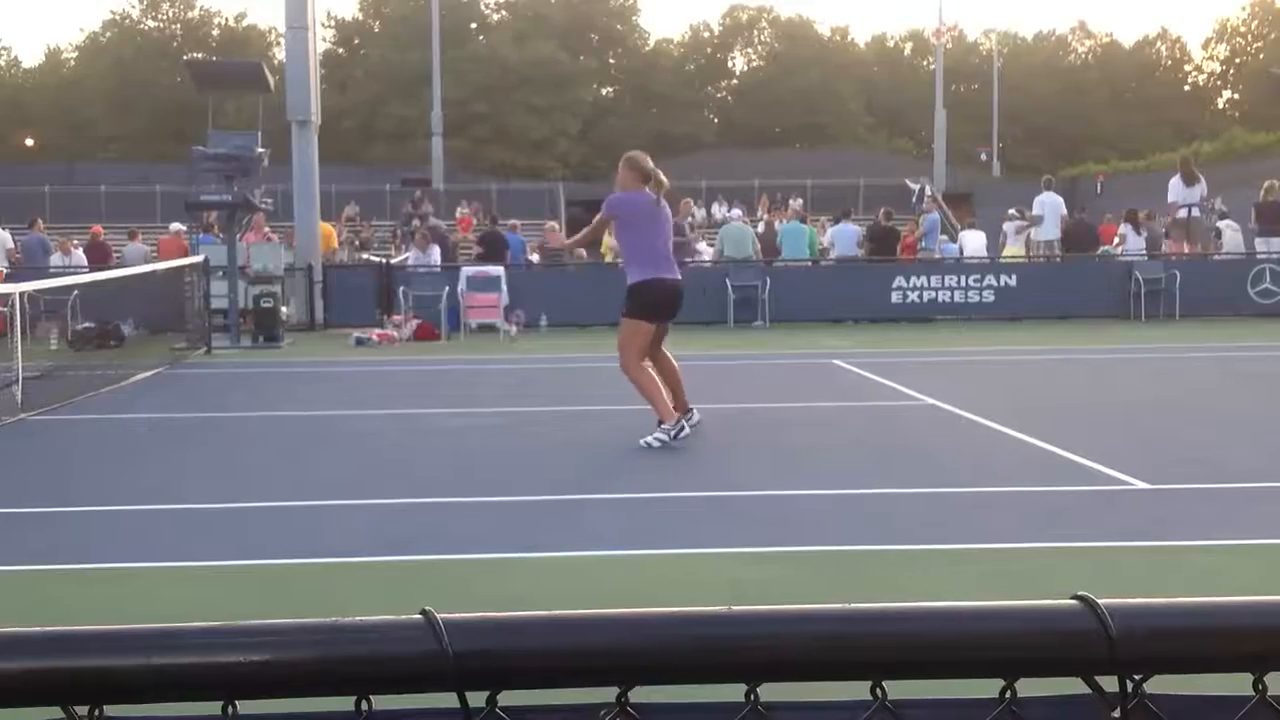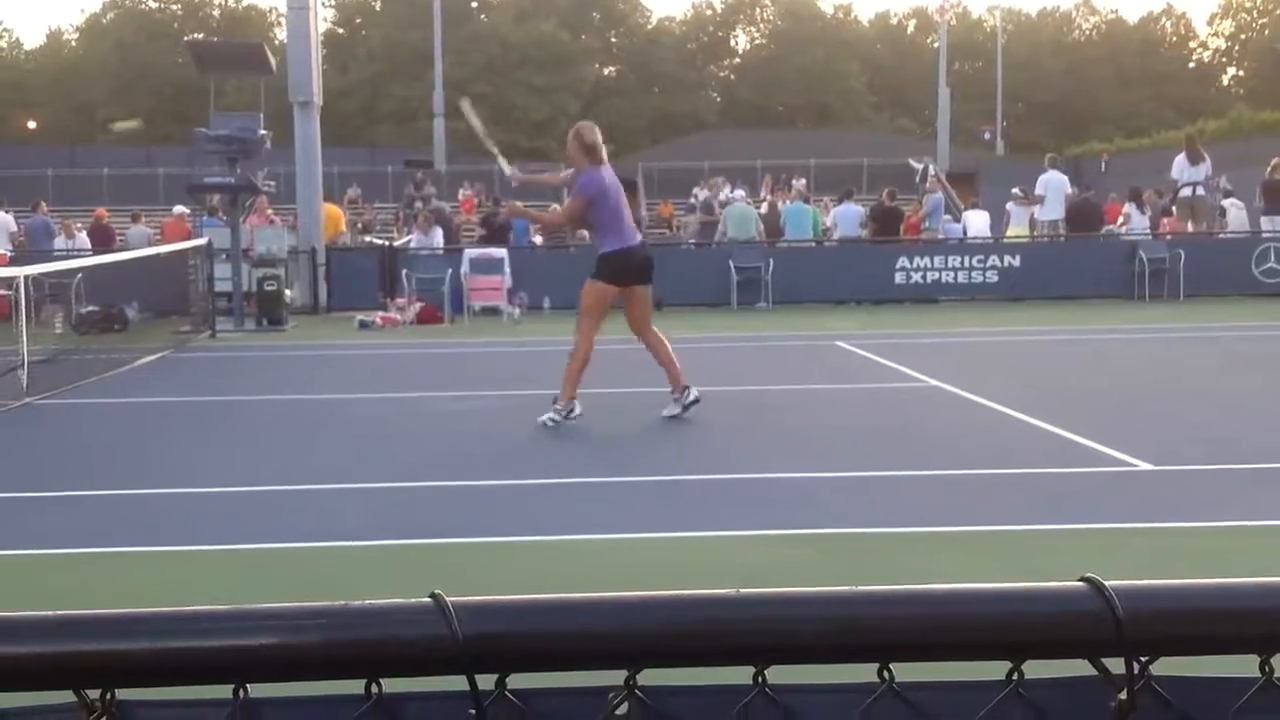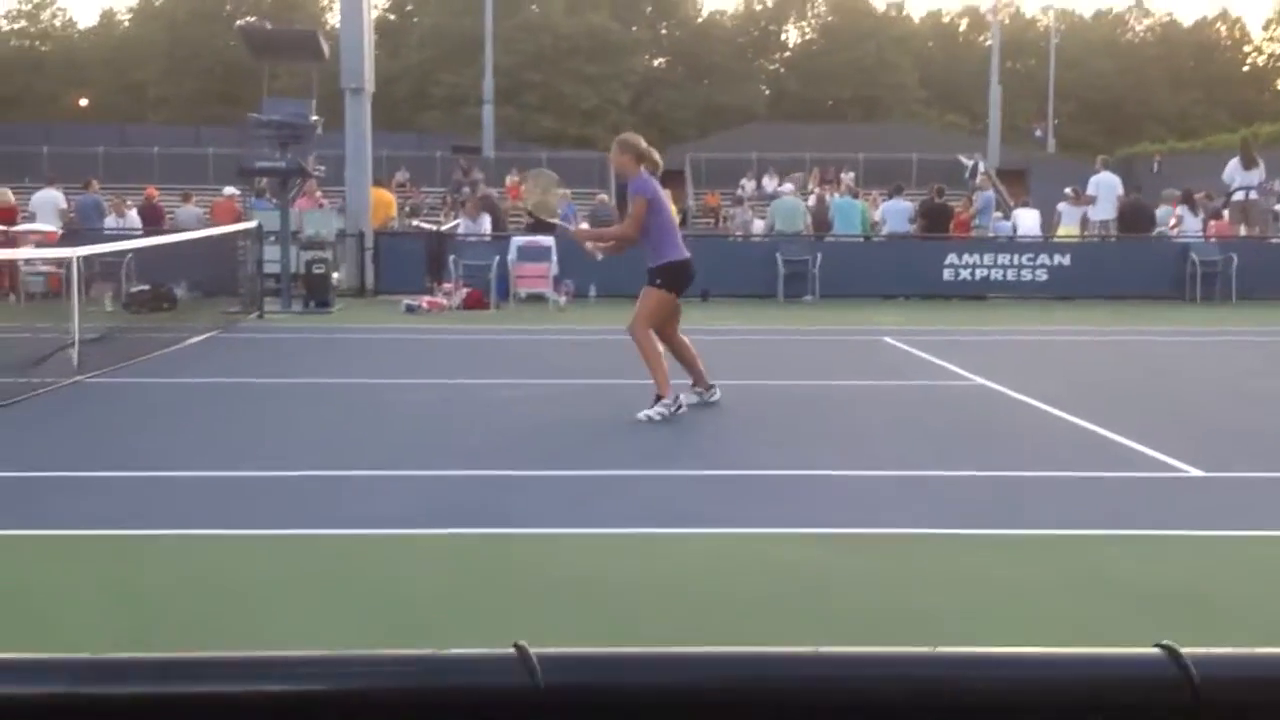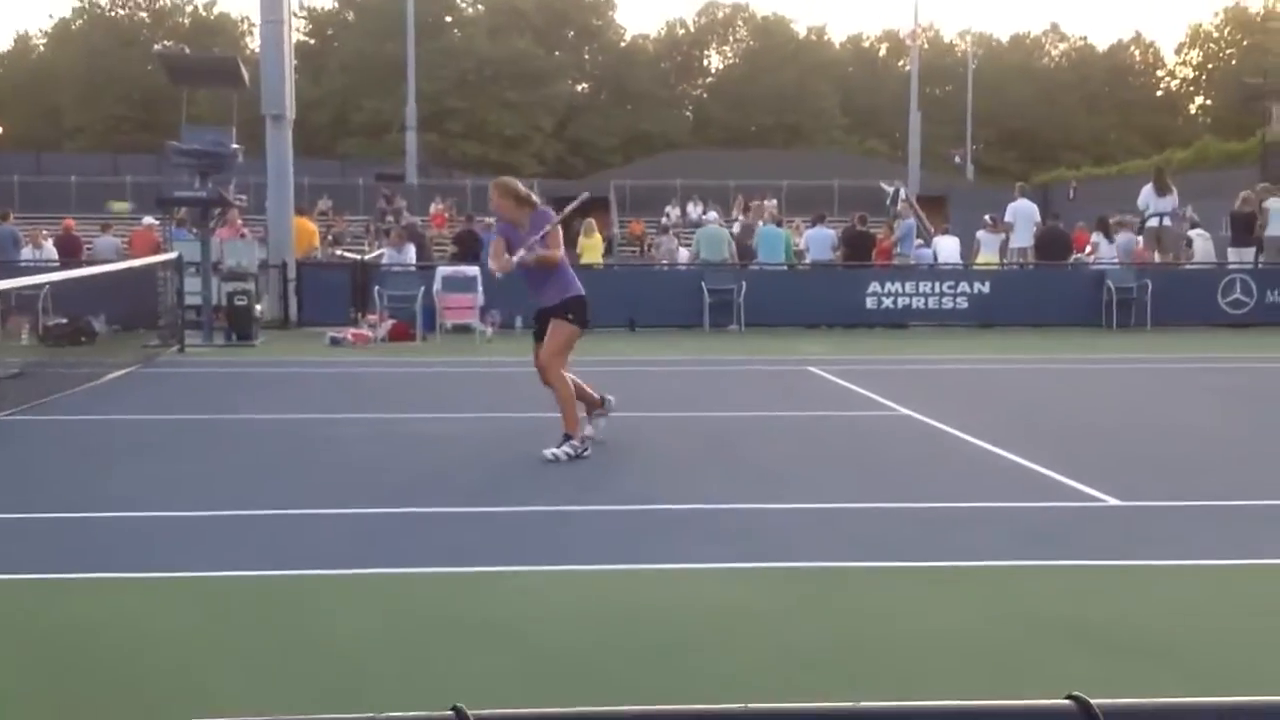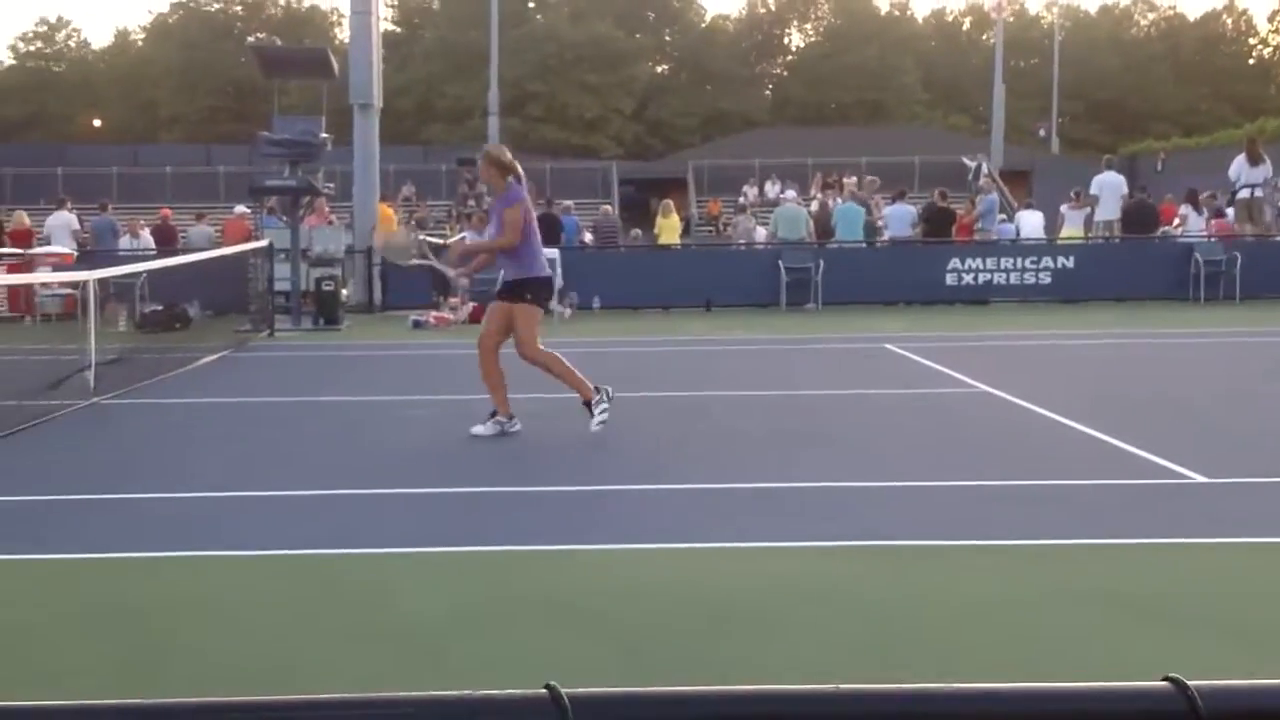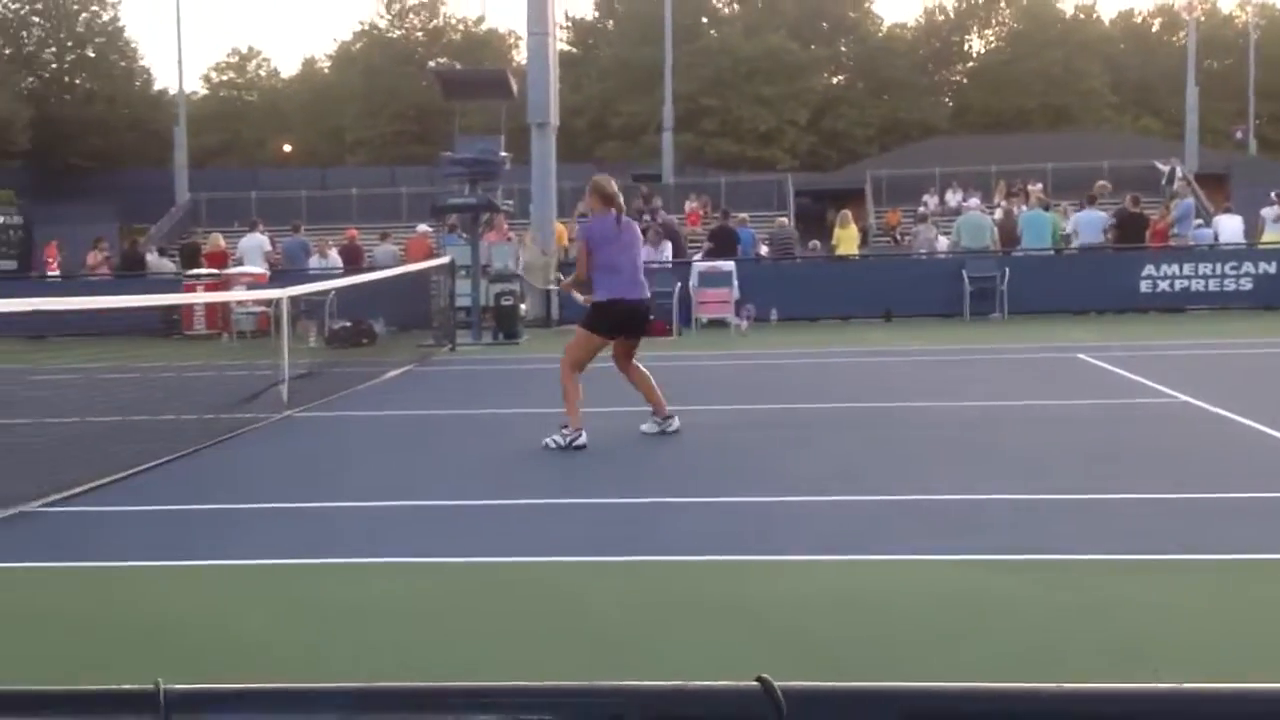
dt=0.5s
person 1, frame 1
left shoulder: (617, 201)
right shoulder: (661, 206)
left elbow: (592, 234)
left wrist: (567, 244)
left hip: (645, 289)
right hip: (672, 286)
left knee: (631, 361)
right knee: (653, 351)
left ankle: (670, 423)
right ankle: (684, 410)
person 1, frame 2
left shoulder: (588, 180)
right shoulder: (598, 170)
left elbow: (562, 220)
right elbow: (566, 180)
left wrist: (522, 213)
right wrist: (525, 178)
left hip: (617, 259)
right hip: (636, 255)
left knee: (584, 330)
right knee: (644, 330)
left ankle: (566, 402)
right ankle: (682, 390)
person 1, frame 3
left shoulder: (640, 184)
right shoulder: (642, 183)
left elbow: (630, 231)
right elbow: (634, 233)
left wrist: (591, 234)
right wrist: (605, 247)
left hip: (671, 268)
right hip: (671, 266)
left knee: (639, 328)
right knee: (667, 333)
left ankle: (667, 397)
right ankle: (705, 387)
person 1, frame 4
left shoulder: (542, 216)
right shoulder: (502, 230)
left elbow: (557, 256)
right elbow: (496, 260)
left wrist: (536, 255)
right wrist: (502, 264)
left hip: (569, 301)
right hip: (545, 307)
left knee: (549, 365)
right knee: (550, 374)
left ankle: (575, 439)
right ankle: (599, 403)
person 1, frame 5
left shoulder: (512, 193)
right shoulder: (501, 196)
left elbow: (510, 240)
right elbow: (497, 245)
left wrist: (467, 247)
right wrist: (468, 269)
left hip: (534, 280)
right hip: (513, 281)
left knee: (529, 349)
right knee: (486, 344)
left ankle: (594, 395)
right ankle: (504, 416)
person 1, frame 6
left shoulder: (588, 227)
right shoulder: (632, 228)
left elbow: (582, 275)
left wrist: (567, 285)
left hip: (607, 306)
right hip: (638, 305)
left knee: (569, 367)
right knee: (625, 363)
left ankle: (572, 430)
right ankle: (665, 416)
